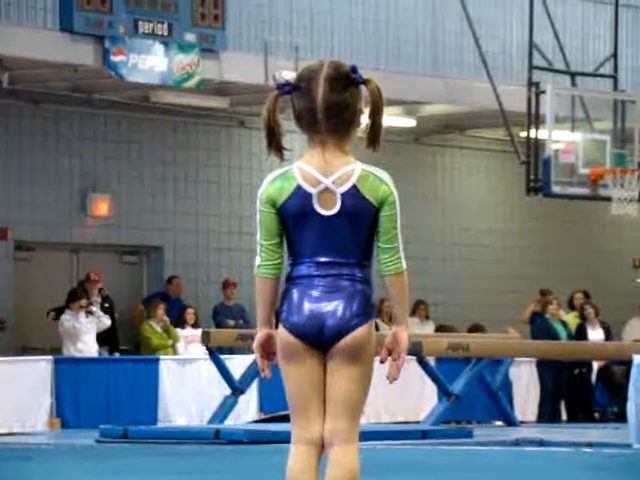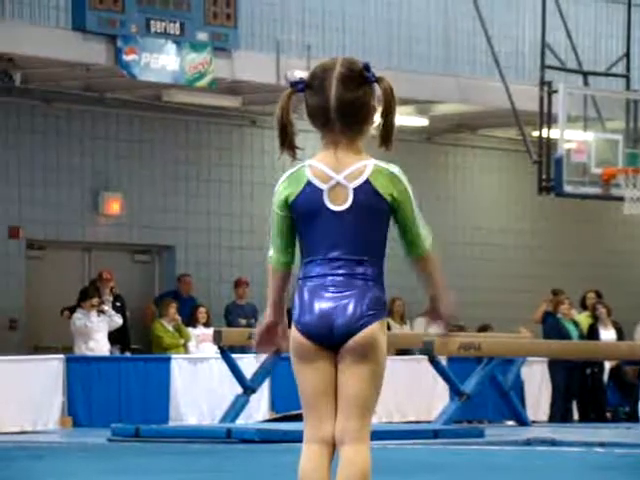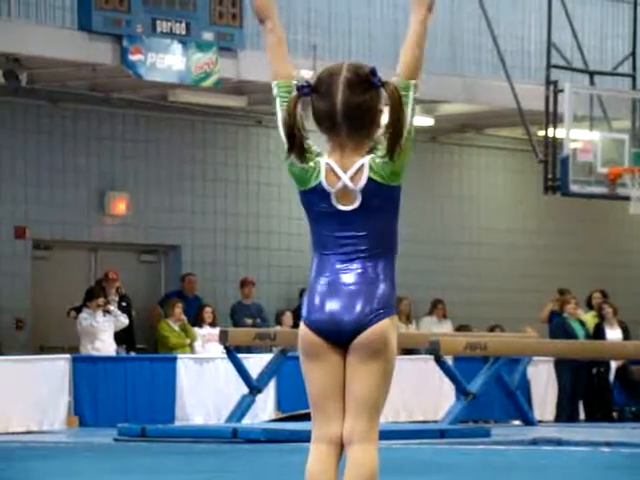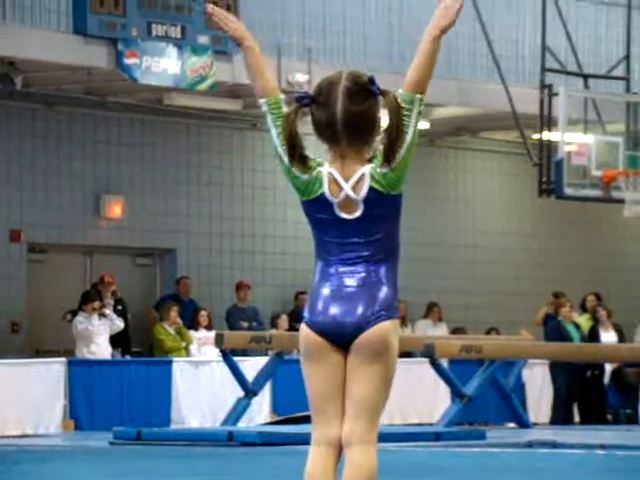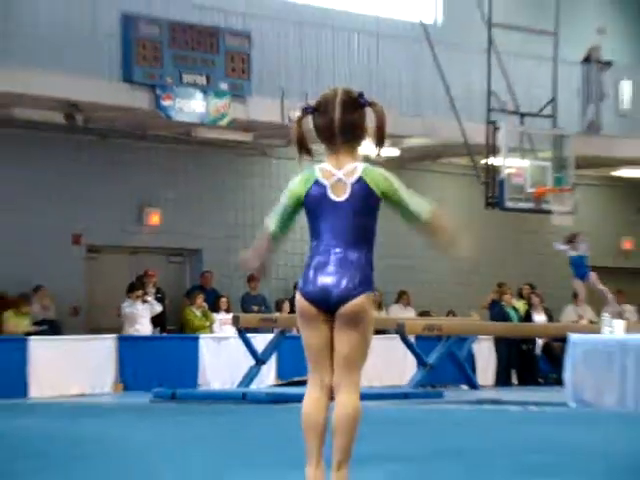
dt=0.4s
person 1, frame 1
left shoulder: (276, 185)
right shoulder: (377, 184)
left elbow: (268, 263)
right elbow: (391, 262)
left wrist: (263, 326)
right wrist: (401, 324)
left hip: (299, 315)
right hip: (351, 315)
left knee: (305, 438)
right knee: (342, 438)
person 1, frame 2
left shoulder: (294, 181)
right shoulder: (389, 179)
left elbow: (280, 257)
right elbow: (419, 247)
left wrist: (271, 312)
right wrist: (440, 296)
left hip: (311, 314)
right hip: (363, 314)
left knee: (317, 437)
right knee: (354, 437)
person 1, frame 3
left shoulder: (305, 171)
right shoulder: (387, 168)
left elbow: (284, 93)
right elbow: (406, 88)
left hip: (319, 311)
right hip: (372, 311)
left knee: (324, 436)
right knee: (361, 436)
person 1, frame 4
left shoulder: (306, 180)
right shoulder: (387, 176)
left elbow: (271, 106)
right elbow: (412, 100)
left wrist: (245, 42)
left hip: (322, 316)
right hip: (374, 318)
left knee: (324, 437)
right knee: (360, 437)
person 1, frame 5
left shoulder: (303, 182)
right shoulder: (376, 179)
left elbow: (275, 227)
right elbow: (422, 213)
left wrist: (256, 256)
right wrist: (452, 243)
left hip: (314, 286)
right hip: (353, 287)
left knee: (318, 382)
right knee: (347, 385)
